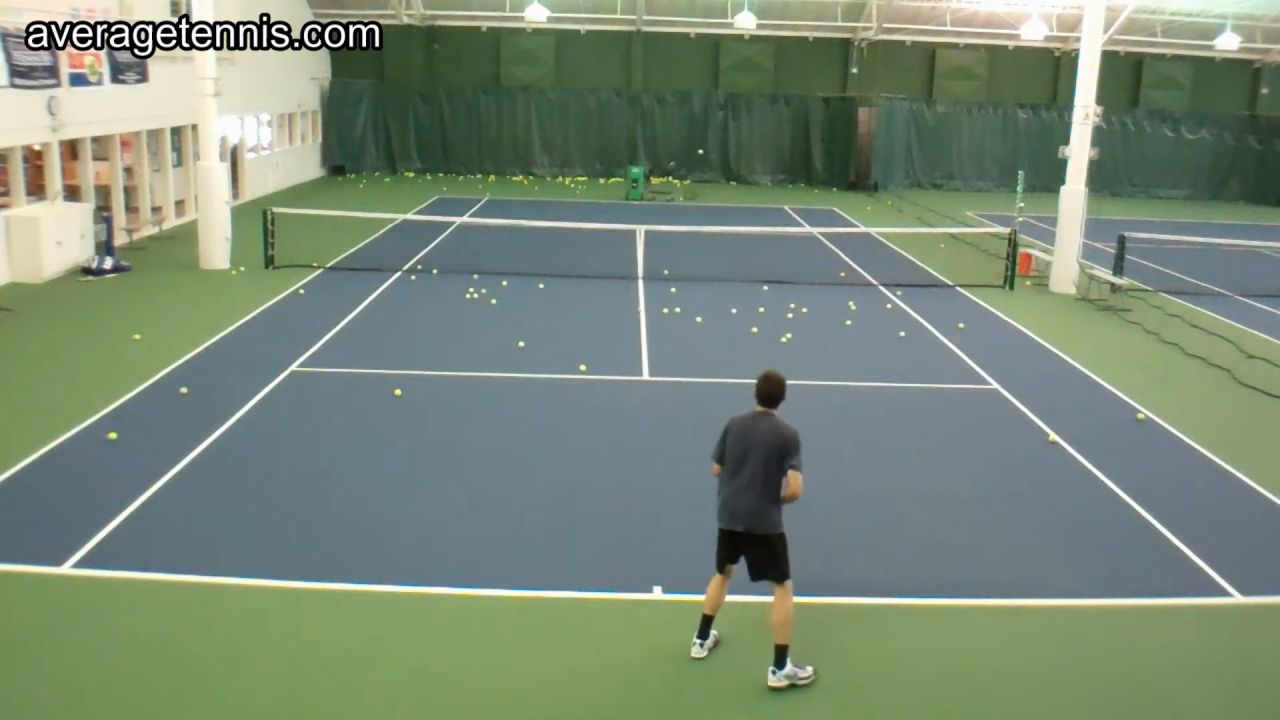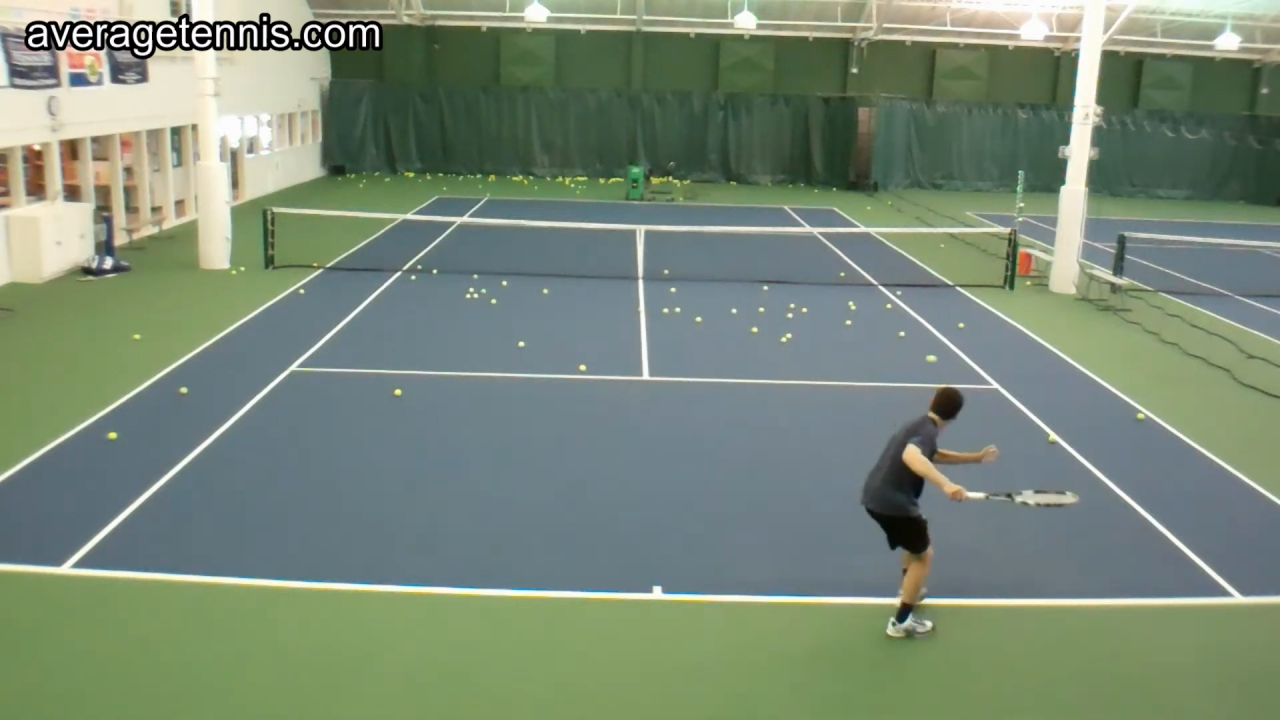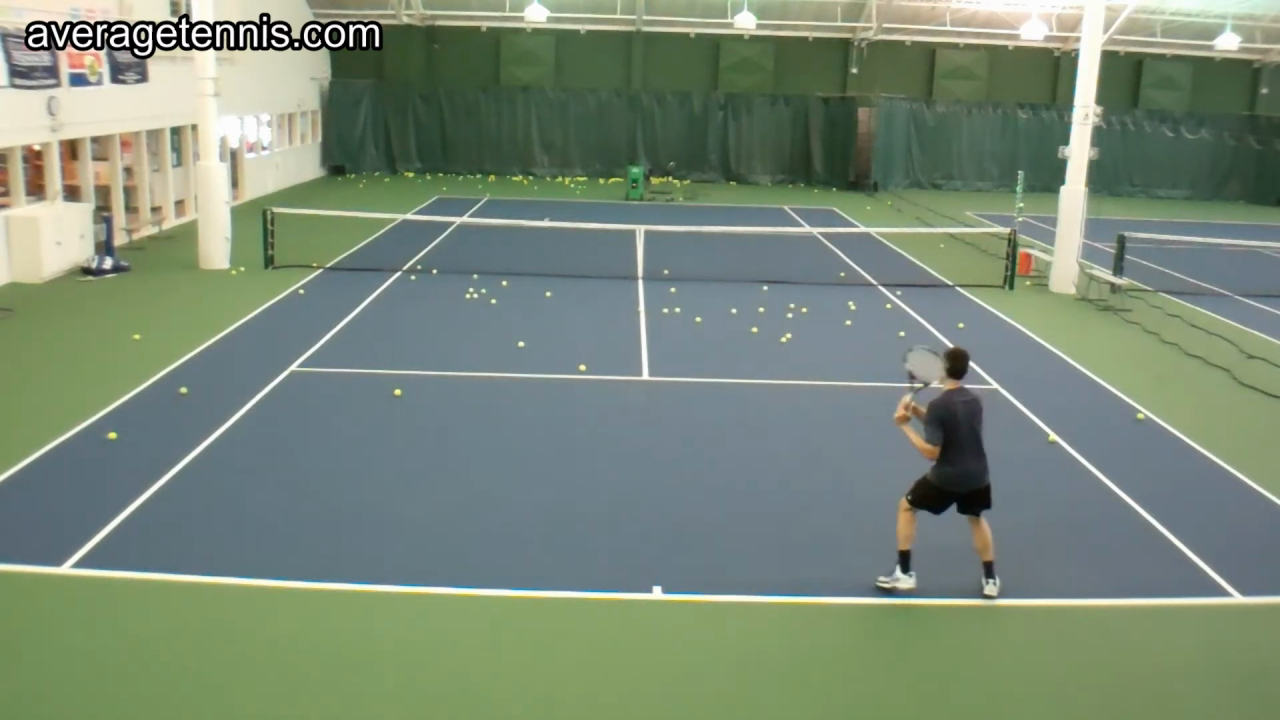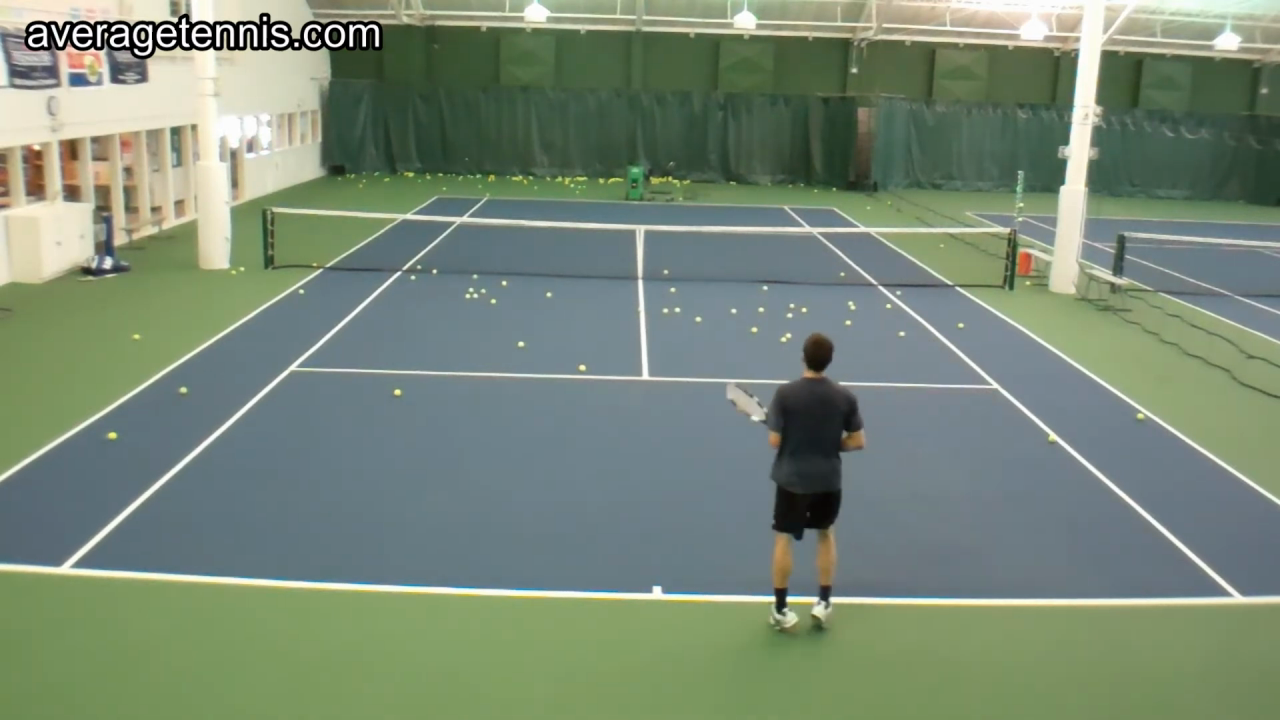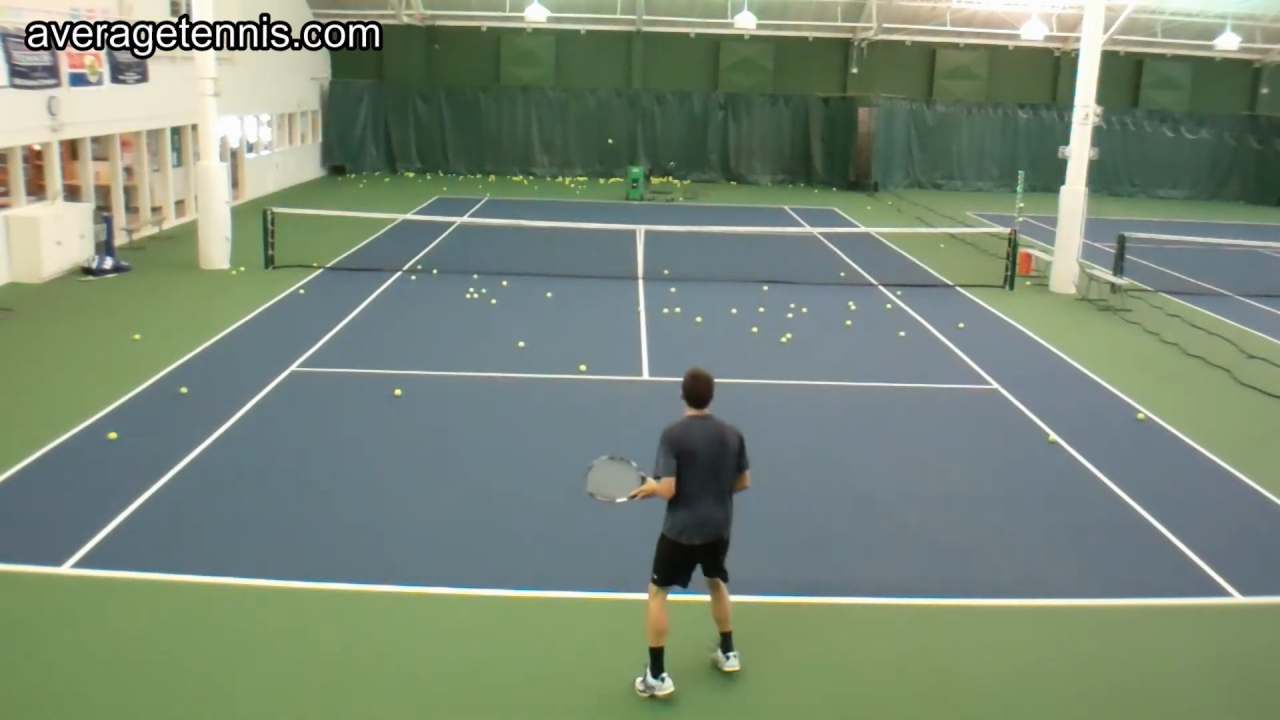
dt=1s
person 1, frame 1
left shoulder: (734, 424)
right shoulder: (787, 435)
left elbow: (716, 470)
right elbow: (793, 490)
right wrist: (775, 498)
left hip: (729, 516)
right hip: (763, 523)
left knee: (723, 574)
right knee: (783, 589)
left ankle: (702, 639)
right ankle: (780, 668)
person 1, frame 2
left shoulder: (920, 424)
right shoulder: (926, 430)
left elbow: (932, 454)
right elbow: (910, 456)
left wrist: (975, 458)
right wrist: (946, 484)
left hip: (875, 496)
right hip: (893, 503)
left knee: (918, 537)
right knee: (923, 557)
left ankle: (908, 589)
right ankle: (901, 621)
person 1, frame 3
left shoulder: (938, 405)
right shoulder: (975, 400)
left elbow: (932, 453)
left wrist: (907, 428)
right wrist: (917, 411)
left hip: (945, 478)
right hip: (977, 476)
left knee: (905, 508)
right knee: (977, 519)
left ankle: (904, 574)
right ankle: (990, 579)
person 1, frame 4
left shoulder: (785, 394)
right shoulder: (845, 397)
left elbow: (774, 442)
right elbow: (857, 442)
left hip: (792, 480)
right hip: (828, 480)
left knee: (782, 539)
right knee: (826, 534)
left ankle: (781, 609)
right ankle: (824, 601)
person 1, frame 5
left shoulder: (673, 435)
right shoulder: (733, 433)
left elbow: (668, 490)
right elbow: (743, 483)
left wrist: (652, 487)
left hip: (683, 530)
right hip: (719, 526)
left knee: (657, 592)
right knee: (717, 582)
left ankle: (657, 676)
right ankle: (728, 653)
